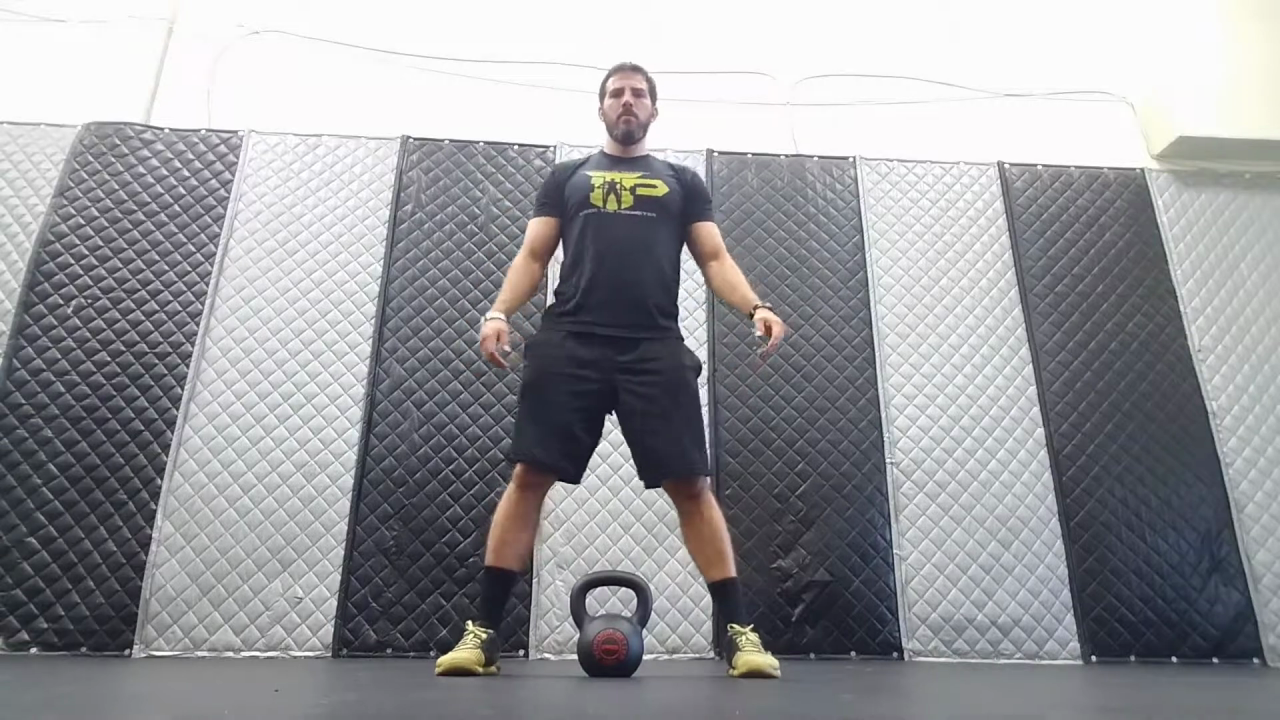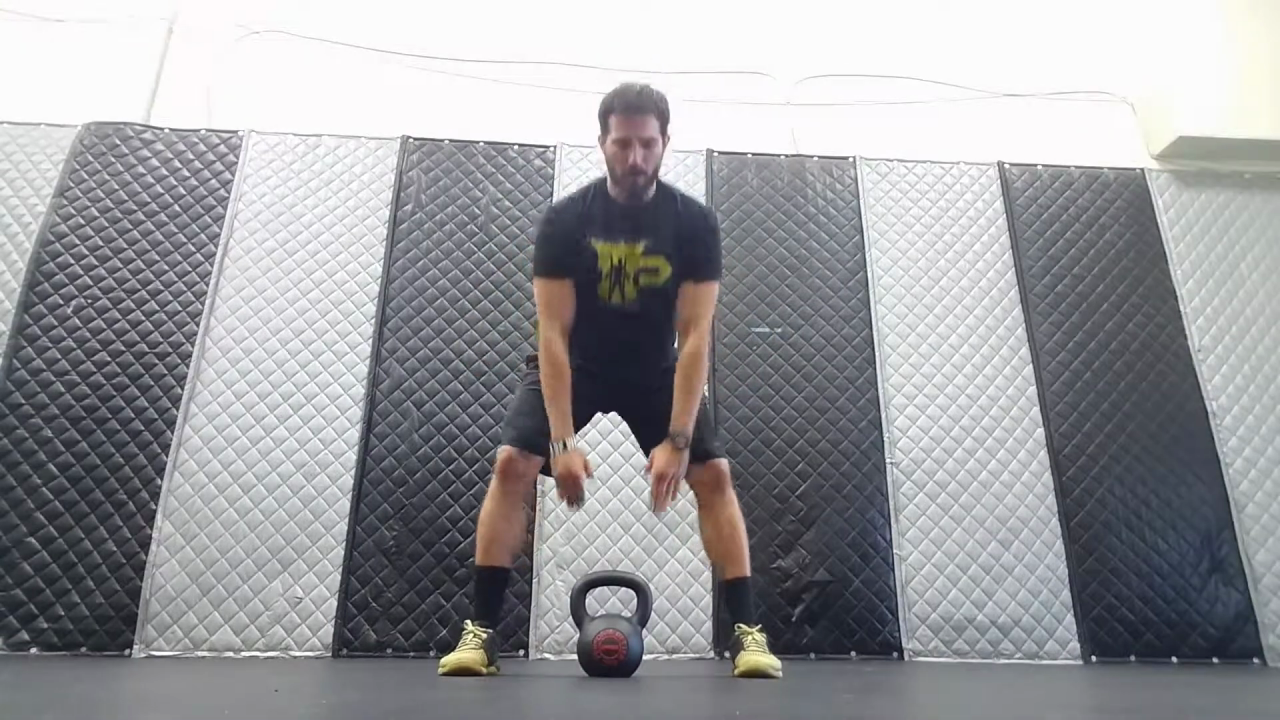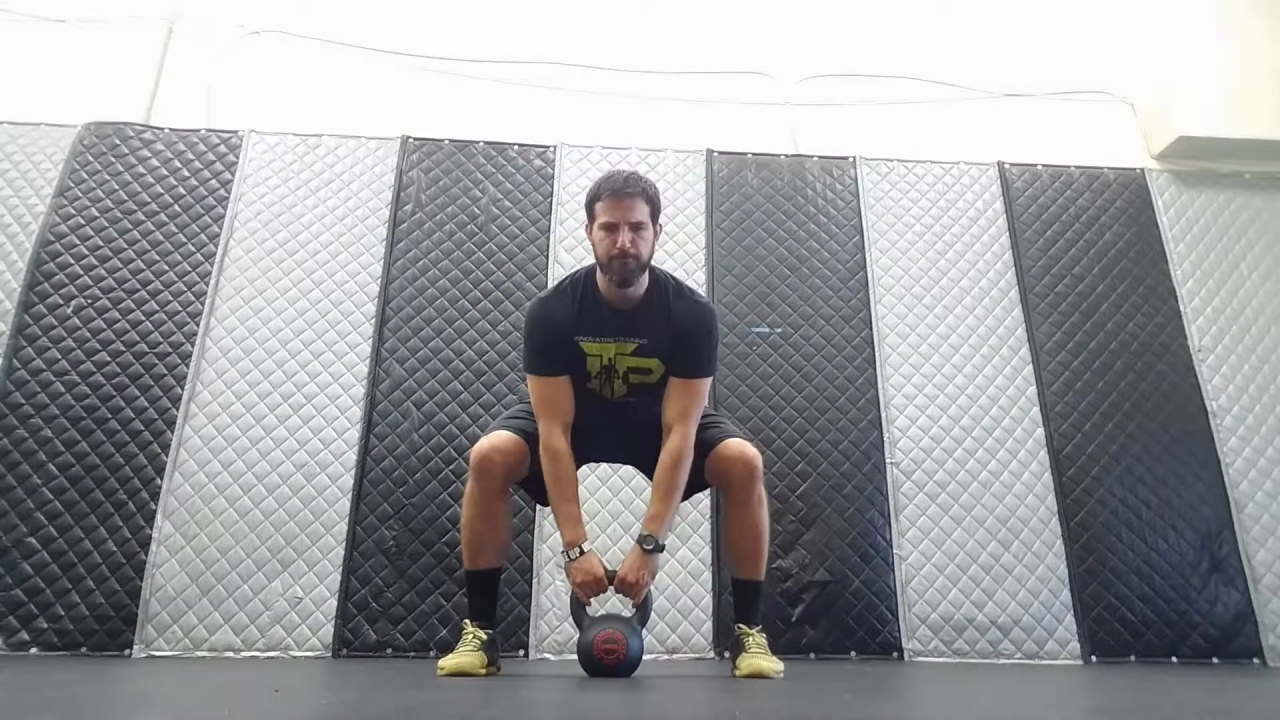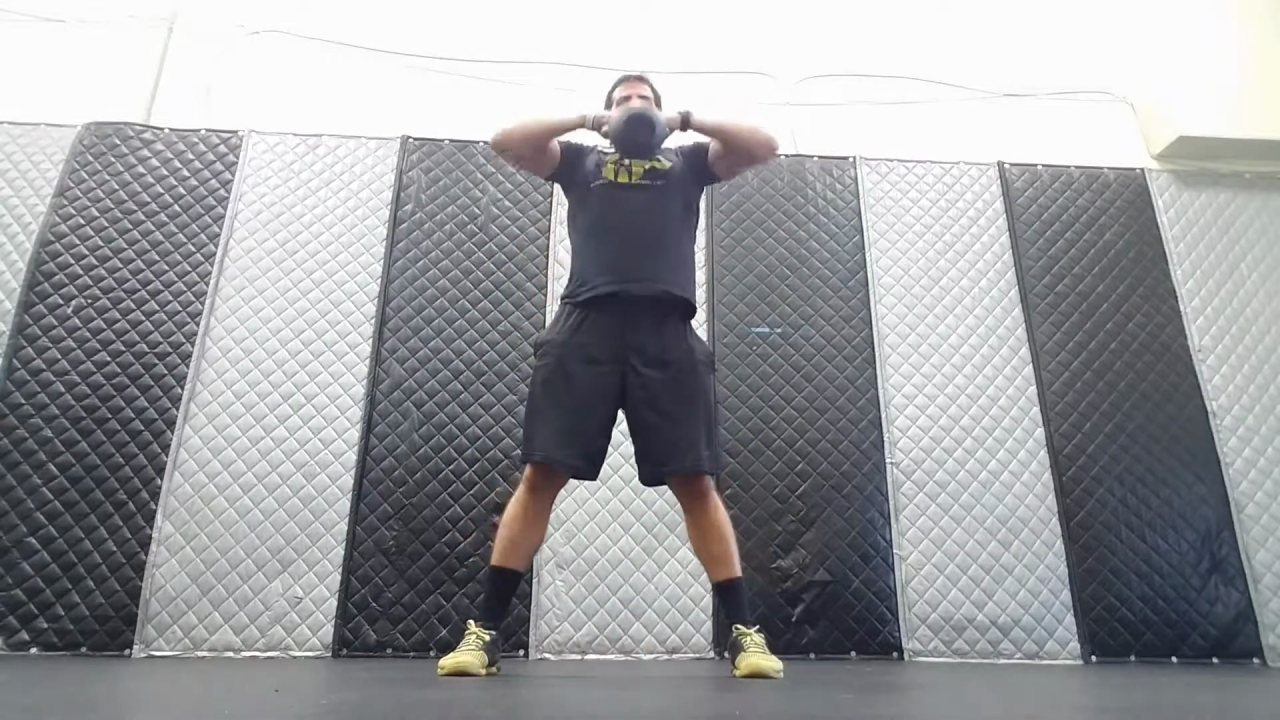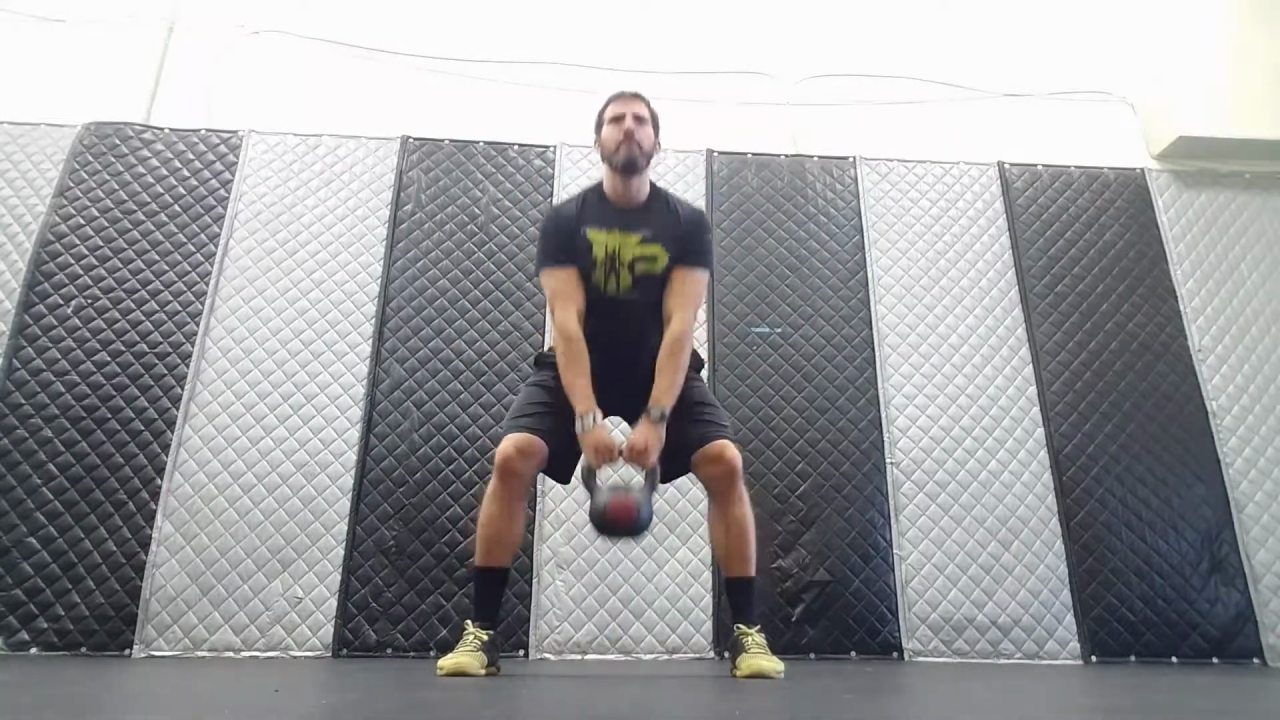
dt=1s
person 1, frame 1
left shoulder: (681, 181)
right shoulder: (566, 176)
left elbow: (714, 258)
right elbow: (533, 255)
left wrist: (756, 307)
right wrist: (498, 312)
left hip: (655, 348)
right hip: (568, 344)
left knee: (690, 486)
right knee: (529, 477)
left ankle: (738, 630)
right ankle: (482, 631)
person 1, frame 2
left shoulder: (694, 222)
right shoulder: (565, 220)
left elbow: (695, 335)
right elbow: (553, 333)
left wrist: (676, 440)
right wrist: (563, 439)
left hip: (655, 368)
right hip: (575, 366)
left knee: (714, 475)
right knee: (512, 465)
left ankle: (747, 631)
right ankle: (481, 630)
person 1, frame 3
left shoulder: (691, 314)
right shoulder: (551, 312)
left elbow: (678, 435)
right elbow: (555, 434)
left wrist: (649, 544)
right wrist: (575, 547)
left hip: (656, 419)
right hip: (571, 415)
left knee: (743, 463)
right knee: (489, 457)
left ankle: (748, 632)
right ankle: (479, 632)
person 1, frame 4
left shoulder: (687, 161)
right shoulder: (580, 161)
left elbow: (763, 146)
right elbow: (504, 141)
left wrist: (685, 119)
right wrist: (586, 118)
left hip: (665, 330)
right hip: (585, 326)
left knee: (695, 483)
right knee: (541, 476)
left ankle: (743, 632)
right ankle: (483, 631)
person 1, frame 5
left shoulder: (688, 223)
right shoulder: (565, 220)
left elbow: (679, 327)
right elbow: (565, 325)
left wrist: (655, 420)
right wrist: (587, 420)
left hip: (660, 368)
right hip: (578, 366)
left knee: (725, 462)
right knee: (514, 457)
left ankle: (746, 631)
right ankle: (481, 630)
